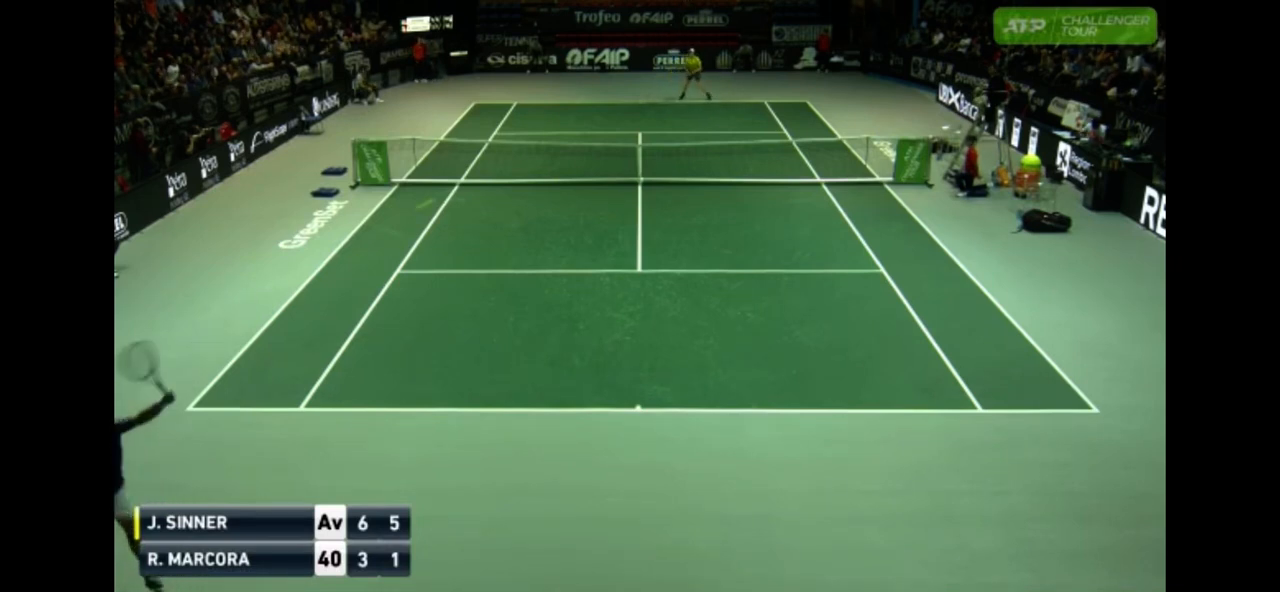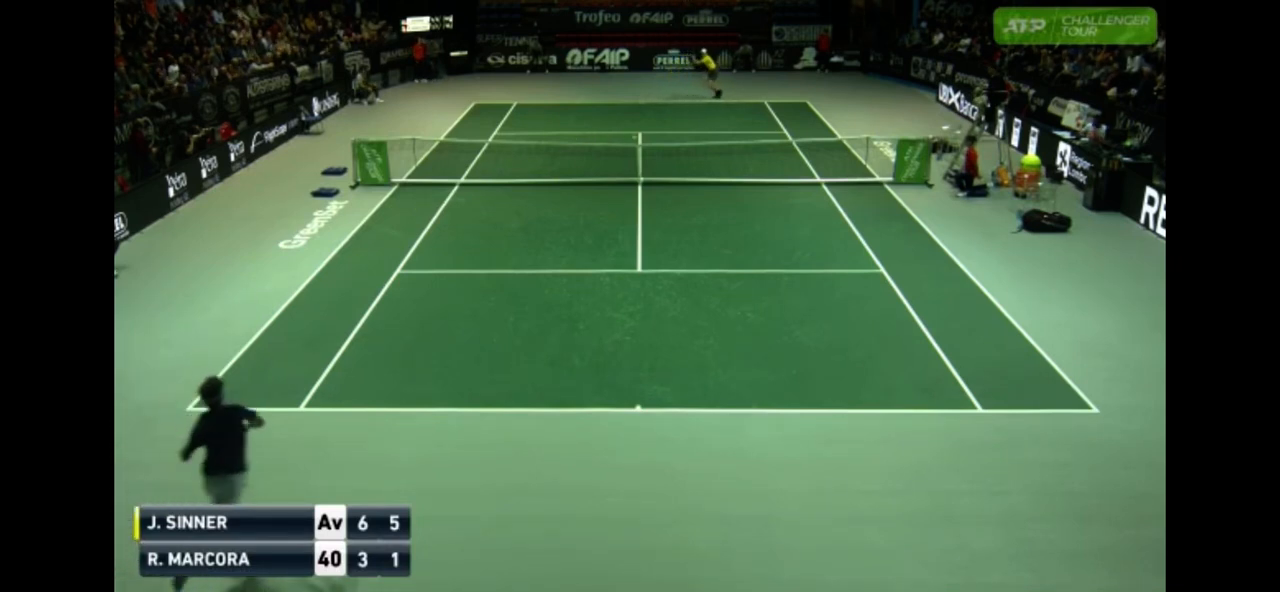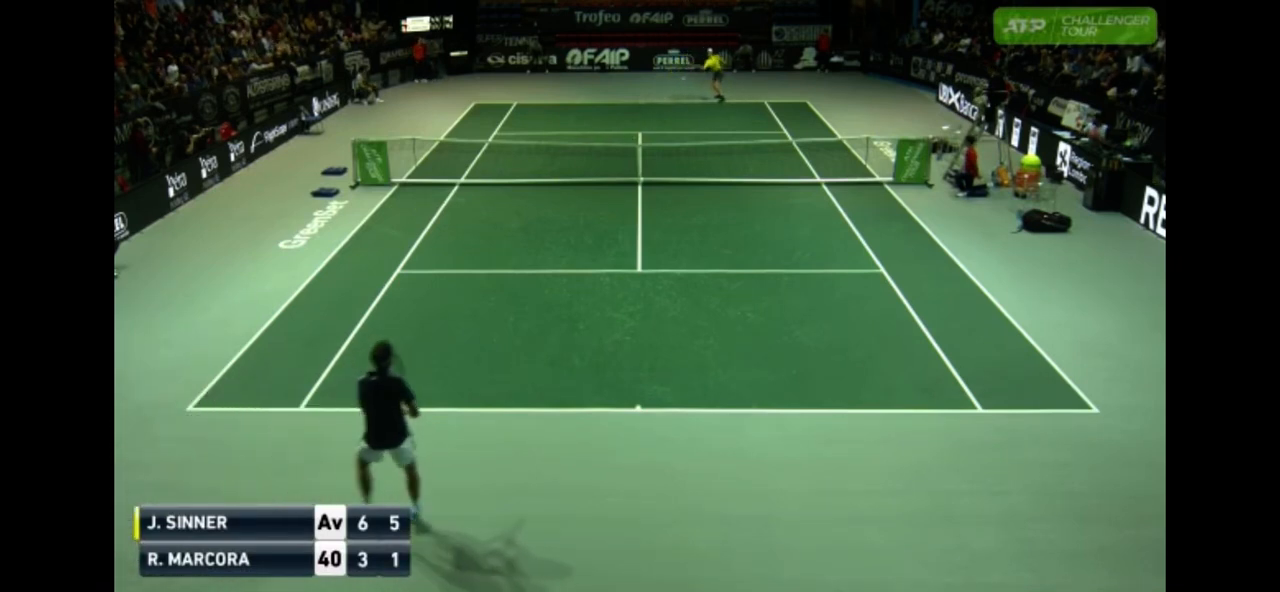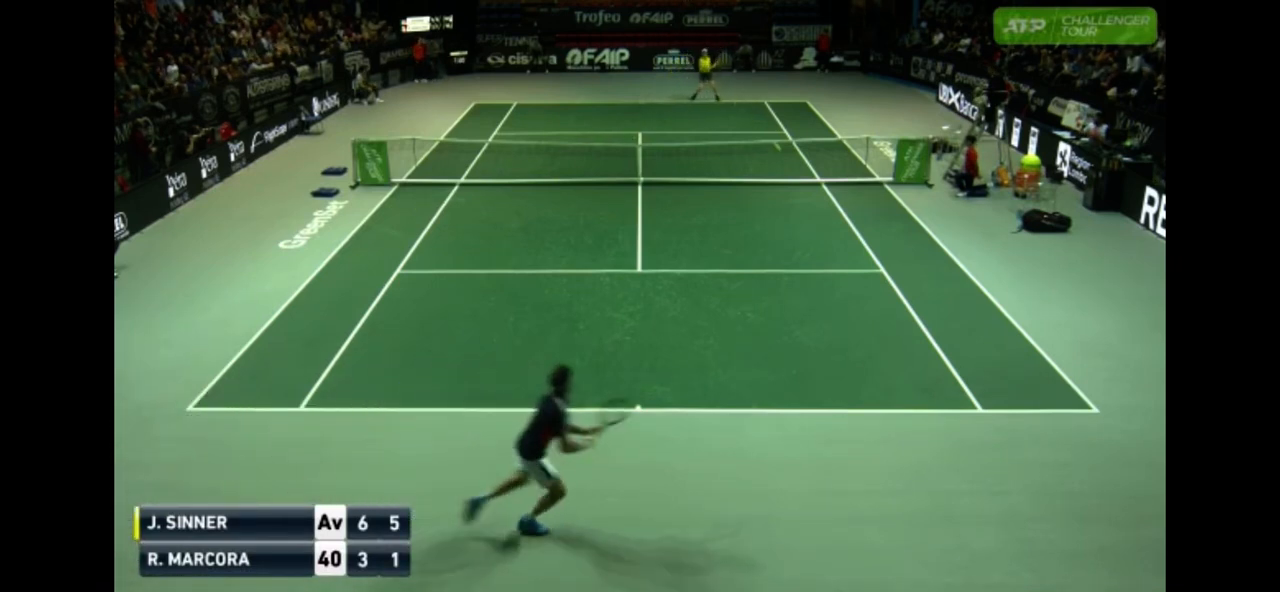
dt=0.5s
person 1, frame 1
right shoulder: (113, 428)
right elbow: (140, 419)
right wrist: (164, 401)
right hip: (114, 491)
right knee: (131, 529)
right ankle: (149, 575)
person 1, frame 2
left shoulder: (202, 423)
right shoulder: (236, 411)
left elbow: (185, 455)
right elbow: (259, 422)
right wrist: (246, 425)
left hip: (212, 475)
right hip: (233, 474)
person 1, frame 3
left shoulder: (363, 383)
right shoulder: (397, 383)
right elbow: (415, 413)
left hip: (374, 439)
right hip: (397, 438)
left knee: (362, 462)
right knee: (411, 469)
right ankle: (416, 511)
person 1, frame 4
left shoulder: (548, 400)
right shoulder: (556, 410)
right elbow: (566, 447)
left wrist: (586, 431)
right wrist: (585, 445)
left hip: (526, 446)
right hip: (531, 454)
left knee: (523, 477)
right knee: (559, 490)
left ankle: (481, 500)
right ankle: (529, 521)
